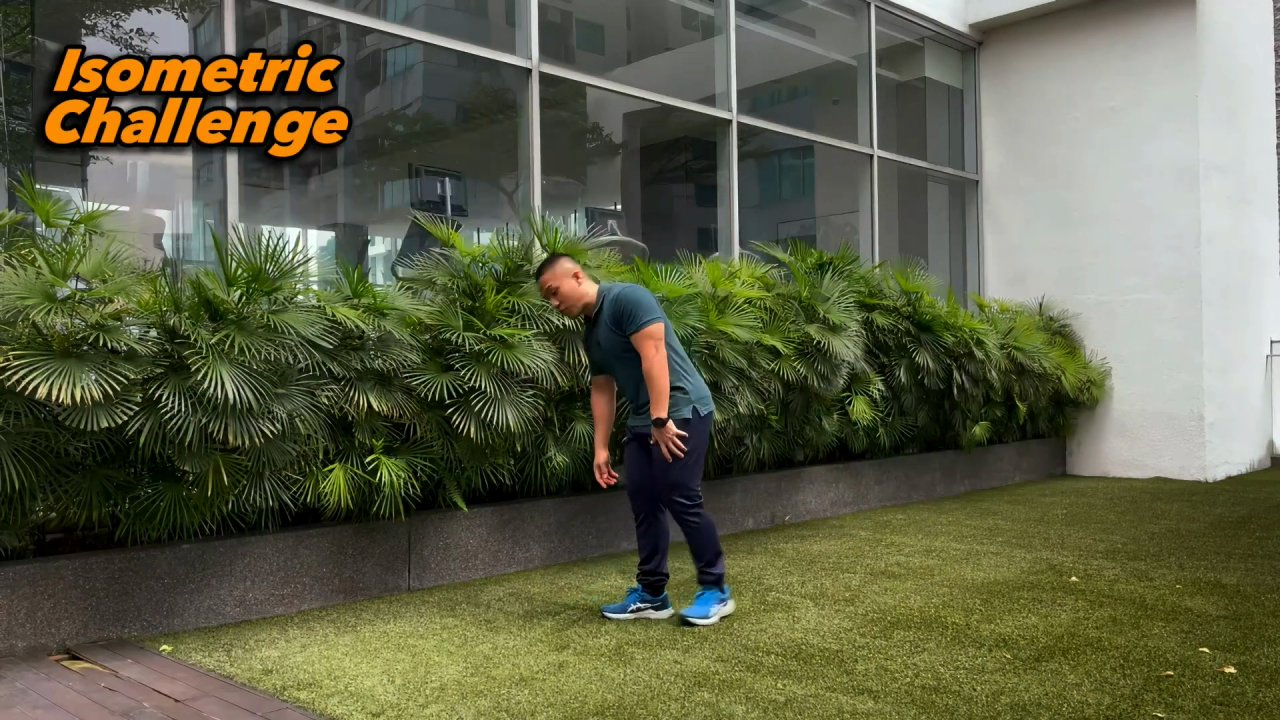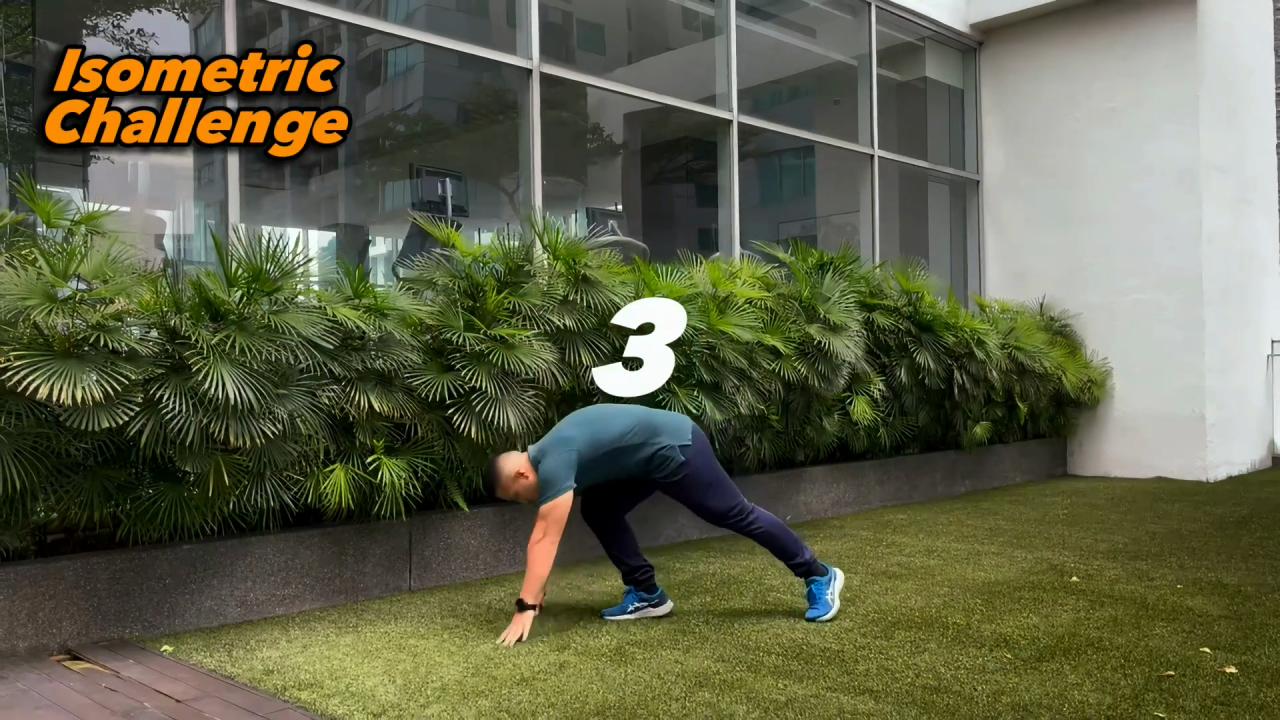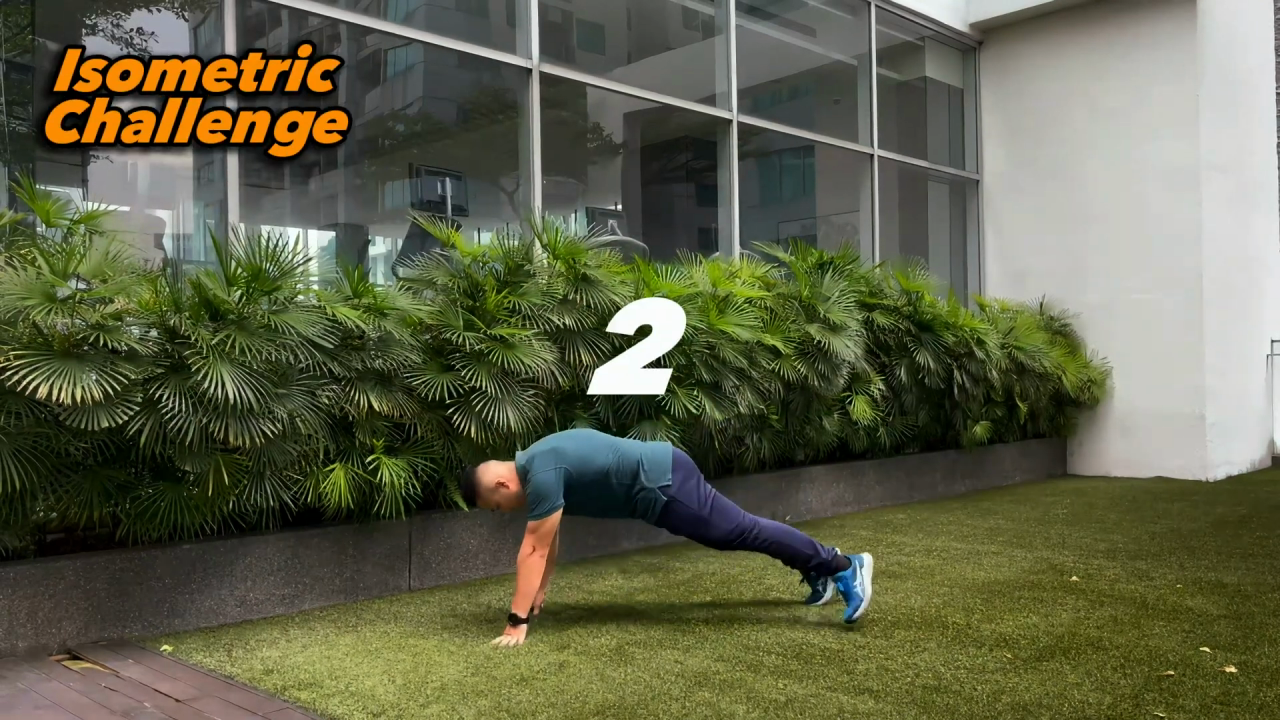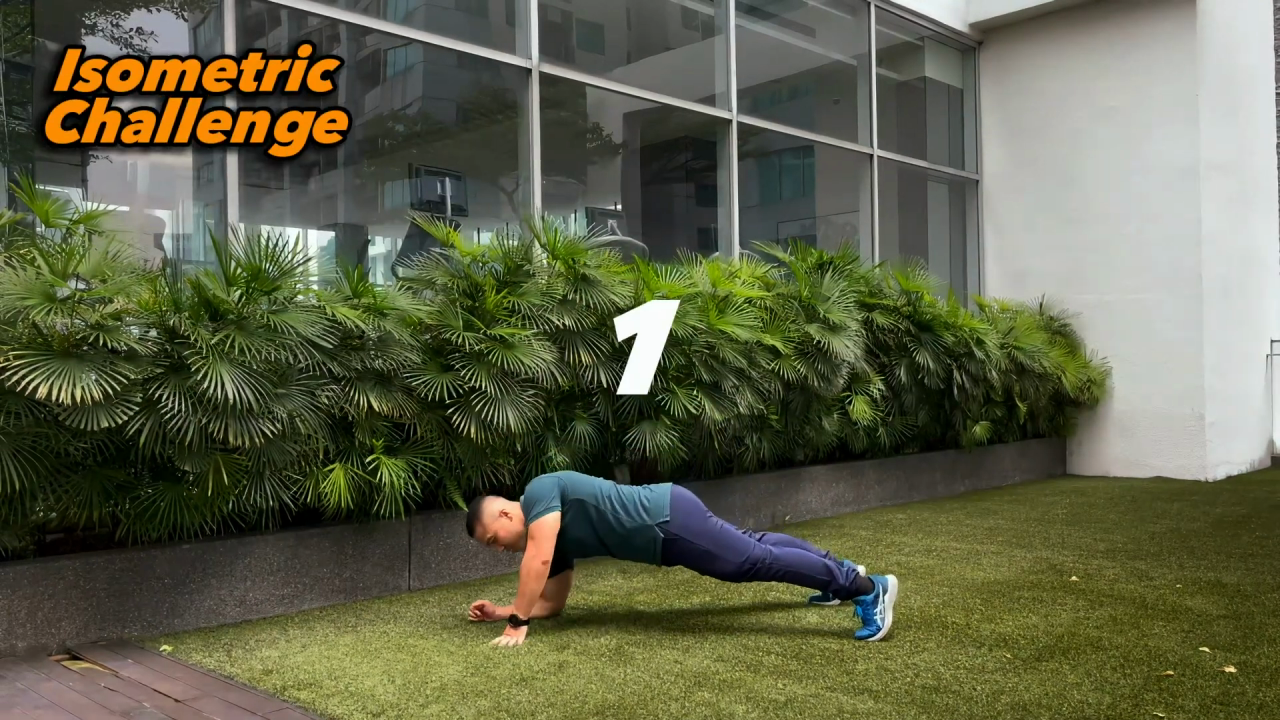
dt=1s
person 1, frame 1
left shoulder: (627, 299)
right shoulder: (591, 330)
left elbow: (654, 356)
right elbow: (602, 390)
left wrist: (660, 420)
right wrist: (601, 448)
left hip: (682, 410)
right hip: (643, 421)
left knee: (684, 501)
right knee: (644, 503)
left ankle: (715, 589)
right ankle: (651, 596)
person 1, frame 2
left shoulder: (553, 463)
right shoulder: (548, 455)
left elbow: (545, 537)
right elbow: (549, 533)
left wrist: (525, 609)
right wrist: (537, 589)
left hip: (674, 446)
right hip: (653, 449)
left knee: (737, 514)
right knee: (597, 510)
left ankle: (820, 576)
right ankle: (645, 594)
person 1, frame 3
left shoulder: (541, 477)
right shoulder: (537, 462)
left elbow: (534, 550)
right elbow: (549, 541)
left wrist: (518, 621)
right wrist: (539, 592)
left hip: (660, 483)
right hip: (661, 471)
left knee: (738, 532)
right knee: (731, 523)
left ankle: (846, 568)
right ankle: (823, 560)
person 1, frame 4
left shoulder: (540, 492)
right shoulder: (557, 535)
left elbow: (538, 559)
right elbow: (553, 601)
left wrist: (517, 622)
right wrist: (501, 610)
left hip: (667, 520)
right hip: (665, 525)
left knee: (756, 561)
right knee: (753, 544)
left ankle: (868, 589)
right ankle: (839, 569)
